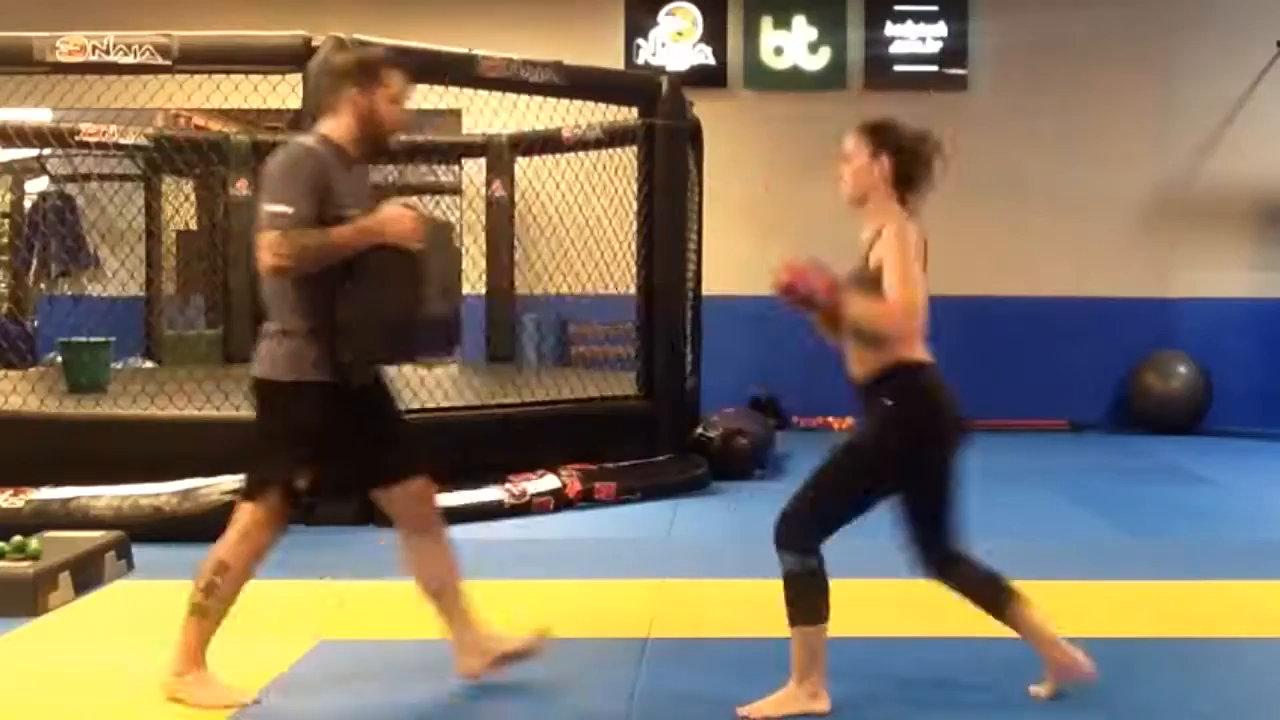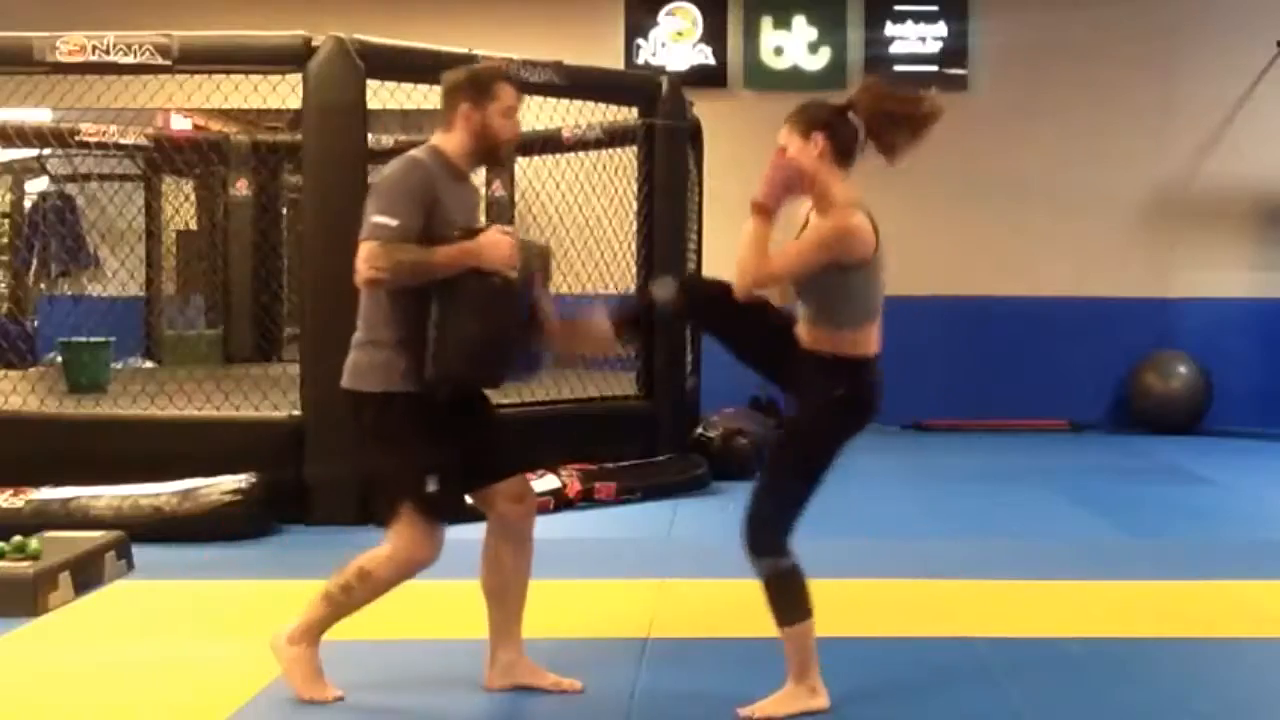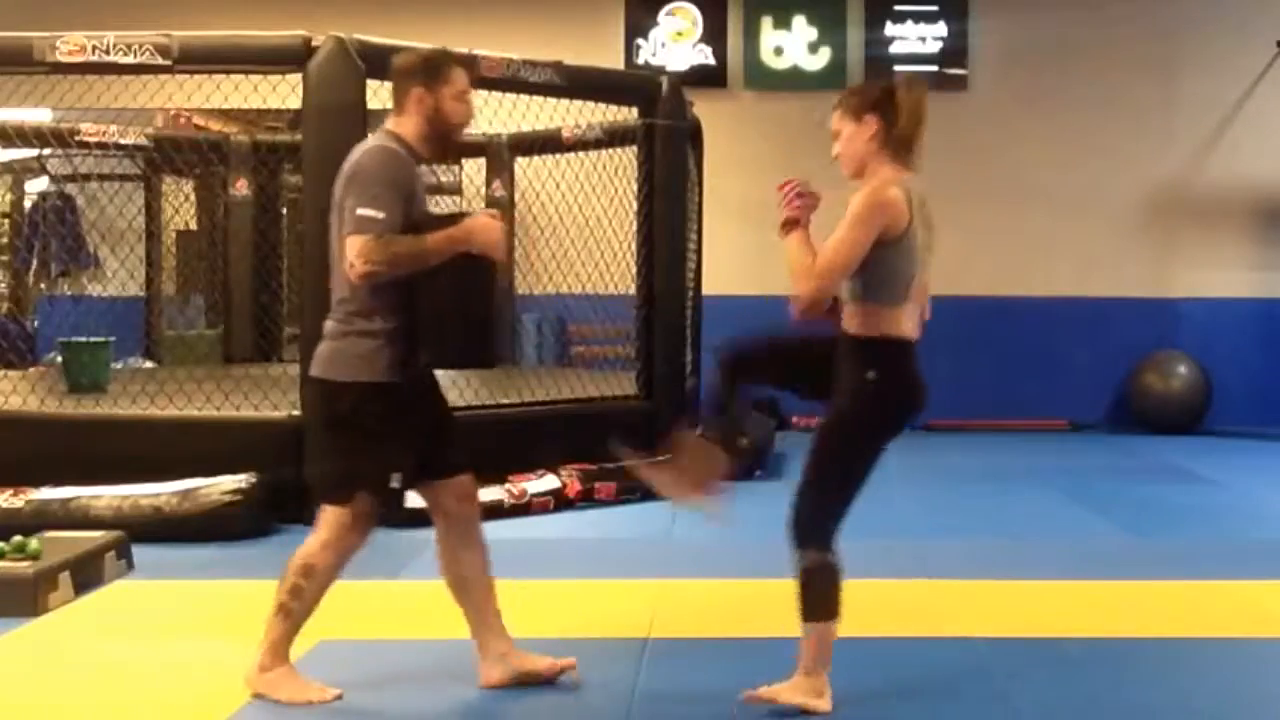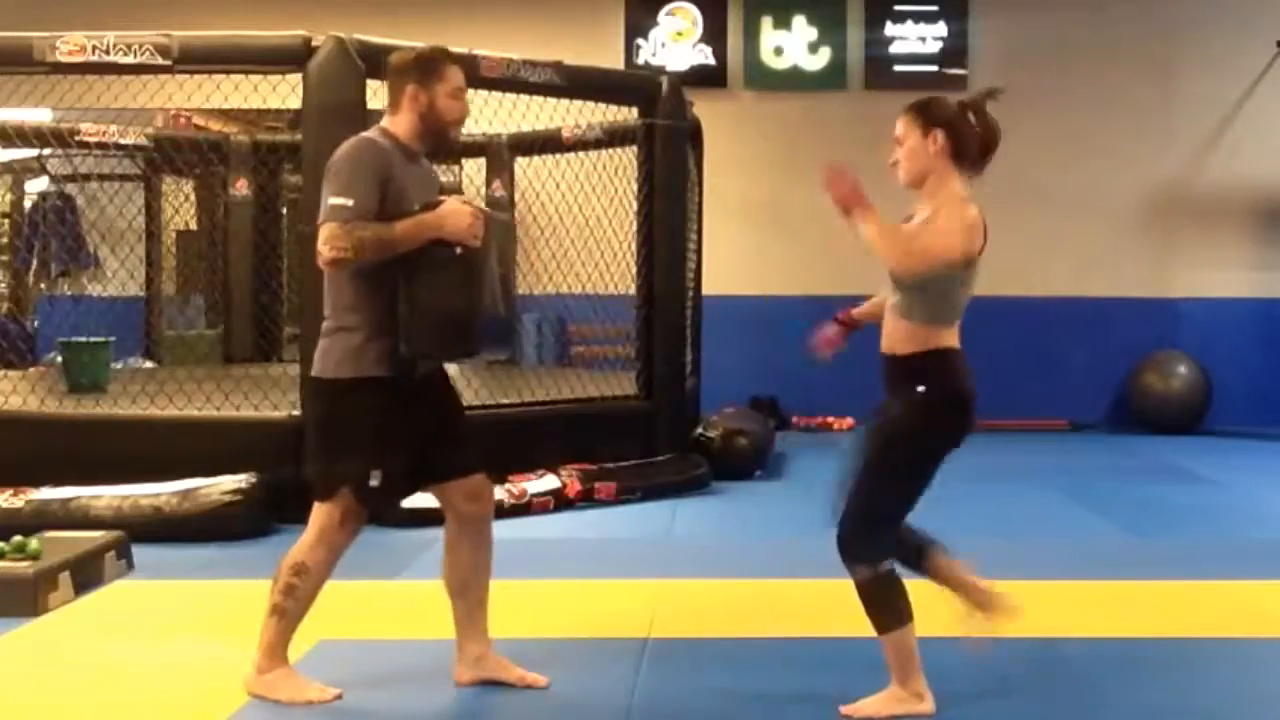
dt=0.3s
person 1, frame 1
left shoulder: (351, 169)
right shoulder: (298, 161)
right elbow: (275, 256)
left wrist: (394, 241)
right wrist: (373, 230)
left hip: (352, 373)
right hip: (298, 375)
left knee: (415, 506)
right knee: (261, 524)
left ankle: (472, 644)
right ankle: (187, 665)
person 1, frame 2
left shoulder: (463, 186)
right shoulder: (411, 175)
right elbow: (372, 268)
left wrist: (530, 313)
right wrist: (472, 252)
left hip: (447, 379)
right hip: (392, 384)
left knee: (513, 506)
right knee: (414, 544)
left ankle: (507, 659)
right ankle: (303, 637)
person 1, frame 3
left shoulder: (405, 164)
right shoulder: (378, 162)
right elbow: (363, 261)
left wrist: (464, 245)
right wrist: (459, 237)
left hip: (402, 370)
right hip: (360, 374)
left knee: (459, 503)
right knee: (345, 525)
left ankle: (497, 652)
right ankle: (271, 664)
person 1, frame 4
left shoulder: (420, 167)
right shoulder: (363, 156)
right elbow: (334, 248)
left wrist: (453, 237)
right wrist: (432, 223)
left hip: (415, 368)
right hip: (359, 373)
left knee: (472, 501)
right knee: (334, 523)
left ankle: (474, 654)
right ankle: (269, 666)
person 2, frame 1
left shoulder: (896, 234)
right shoulder: (880, 238)
left elbow: (903, 326)
right elbow: (848, 331)
left wrist: (829, 293)
right wrist: (813, 299)
left hip: (903, 415)
right hip: (916, 412)
left knee: (795, 532)
right knee: (941, 557)
right ankle: (1057, 653)
person 2, frame 2
left shoulder: (842, 222)
right shoulder: (824, 208)
left elbow: (753, 274)
left wrist: (764, 205)
left hip: (835, 388)
right hip: (810, 356)
left knee: (764, 532)
right knee: (686, 293)
person 2, frame 3
left shoulder: (877, 197)
right shoulder: (907, 197)
left elbow: (808, 291)
right elbow: (919, 304)
left wrist: (796, 223)
left hip: (878, 380)
right hip: (862, 362)
left knee: (812, 525)
right knee: (738, 359)
right ankle: (694, 464)
person 2, frame 4
left shoulder: (960, 217)
right shoulder: (929, 214)
left elbow: (904, 263)
left wrist: (856, 206)
right wrist: (852, 318)
left hip: (930, 396)
right hip: (911, 388)
left knee: (859, 538)
right knee: (877, 530)
right ankle: (979, 592)
